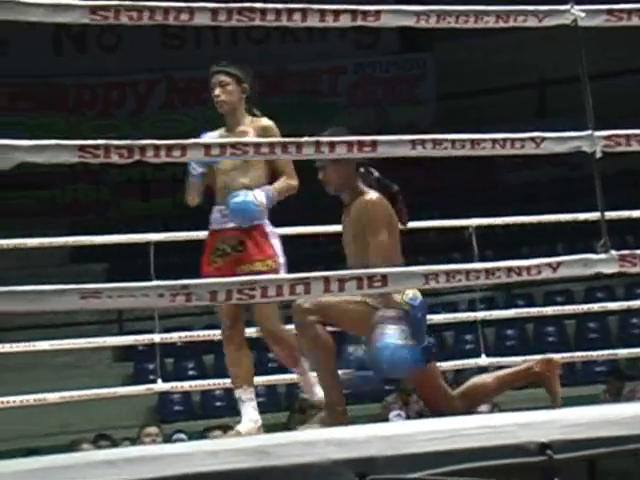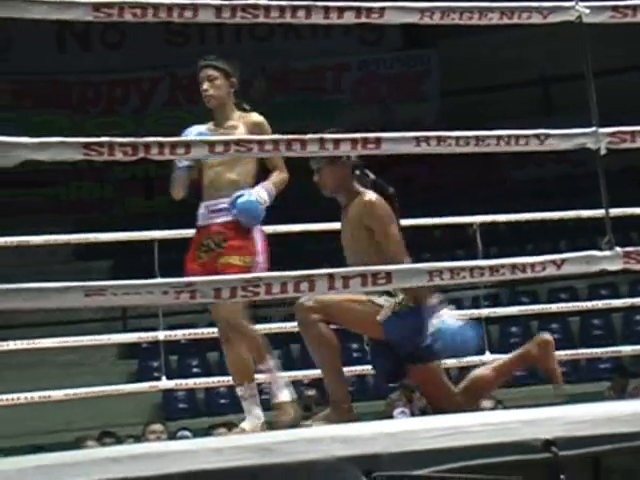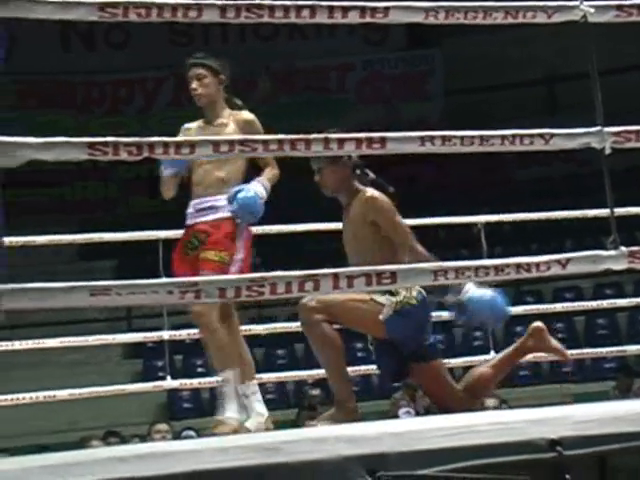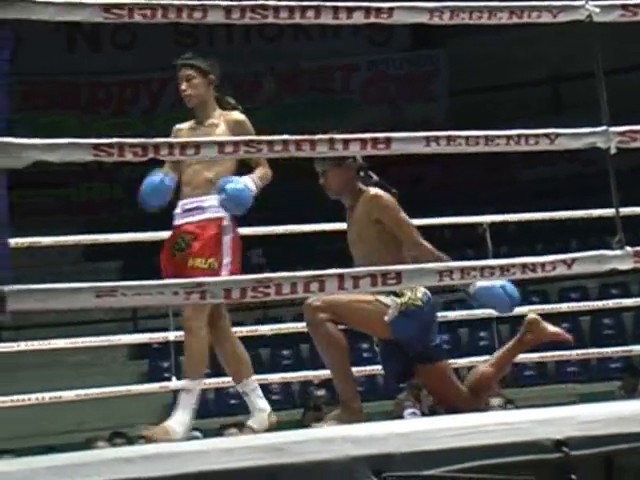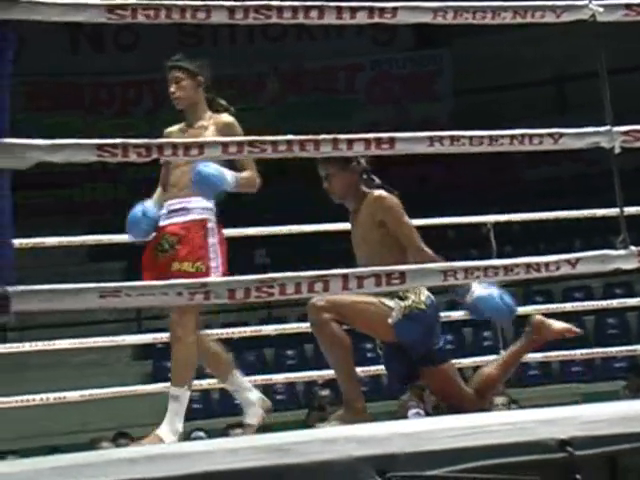
dt=0.1s
person 1, frame 1
left shoulder: (263, 128)
right shoulder: (212, 138)
left elbow: (291, 180)
right elbow: (192, 199)
left wrist: (263, 196)
right wrist: (198, 168)
left hip: (255, 232)
right hip: (219, 236)
left knee: (269, 324)
right knee: (230, 328)
left ankle: (314, 389)
right ankle: (250, 418)
person 1, frame 2
left shoulder: (254, 123)
right shoulder: (199, 133)
left elbow: (282, 173)
right elbow: (177, 193)
left wrist: (262, 193)
right wrist: (184, 161)
left hip: (241, 228)
right hip: (206, 233)
left knee: (232, 317)
right knee: (226, 328)
left ankle: (281, 387)
right ankle: (252, 415)
person 1, frame 3
left shoulder: (244, 121)
right shoulder: (188, 132)
left elbow: (272, 168)
right elbow: (168, 191)
left wrist: (258, 189)
right wrist: (169, 169)
left hip: (228, 225)
right hip: (194, 229)
left knee: (204, 311)
right knee: (224, 320)
left ankle: (232, 408)
right ankle: (257, 411)
person 1, frame 4
left shoulder: (234, 121)
right shoulder: (180, 132)
left elbow: (265, 168)
right elbow: (161, 190)
left wrist: (249, 184)
right wrist: (158, 186)
left hip: (215, 226)
right hip: (182, 230)
left knee: (194, 319)
right knee: (215, 325)
left ankle: (181, 421)
right ankle: (259, 409)
person 1, frame 5
left shoulder: (224, 124)
right shoulder: (171, 134)
left elbow: (253, 180)
left wrist: (227, 179)
right wrist: (149, 208)
left hip: (198, 229)
right hip: (163, 233)
left knee: (182, 324)
right knee: (187, 330)
left ankle: (173, 426)
right ankle: (250, 398)
person 2, frame 1
left shoulder: (371, 204)
right shoulder: (351, 211)
left elbow: (383, 269)
right elbow: (358, 273)
left wrist: (389, 320)
left hip: (396, 308)
right hip: (386, 311)
left knee: (306, 311)
right knee: (452, 406)
left ankle: (335, 410)
right ankle: (535, 370)
person 2, frame 2
left shoulder: (368, 205)
right shoulder: (349, 211)
left elbow: (401, 263)
left wrist: (436, 308)
left hip: (398, 308)
right hip: (386, 310)
left knee: (308, 309)
right knee: (455, 402)
left ankle: (339, 408)
right ankle: (531, 352)
person 2, frame 3
left shoulder: (370, 201)
right shoulder: (350, 210)
left elbow: (413, 251)
left wrist: (461, 287)
left hip: (400, 305)
right hip: (391, 312)
left knee: (311, 308)
right knee: (460, 402)
left ankle: (345, 408)
right ankle: (527, 342)
person 2, frame 4
left shoulder: (375, 200)
right shoulder: (353, 211)
left elbow: (418, 247)
left hip: (405, 306)
right hip: (396, 313)
left knee: (316, 309)
right knee: (466, 402)
left ankle: (350, 408)
right ankle: (526, 336)
person 2, frame 5
left shoulder: (379, 202)
right shoulder: (358, 213)
left elbow: (419, 253)
left wrist: (468, 289)
left hip: (409, 310)
right hip: (398, 316)
left knee: (320, 308)
right knee: (471, 401)
left ankle: (354, 408)
right ankle: (534, 336)
